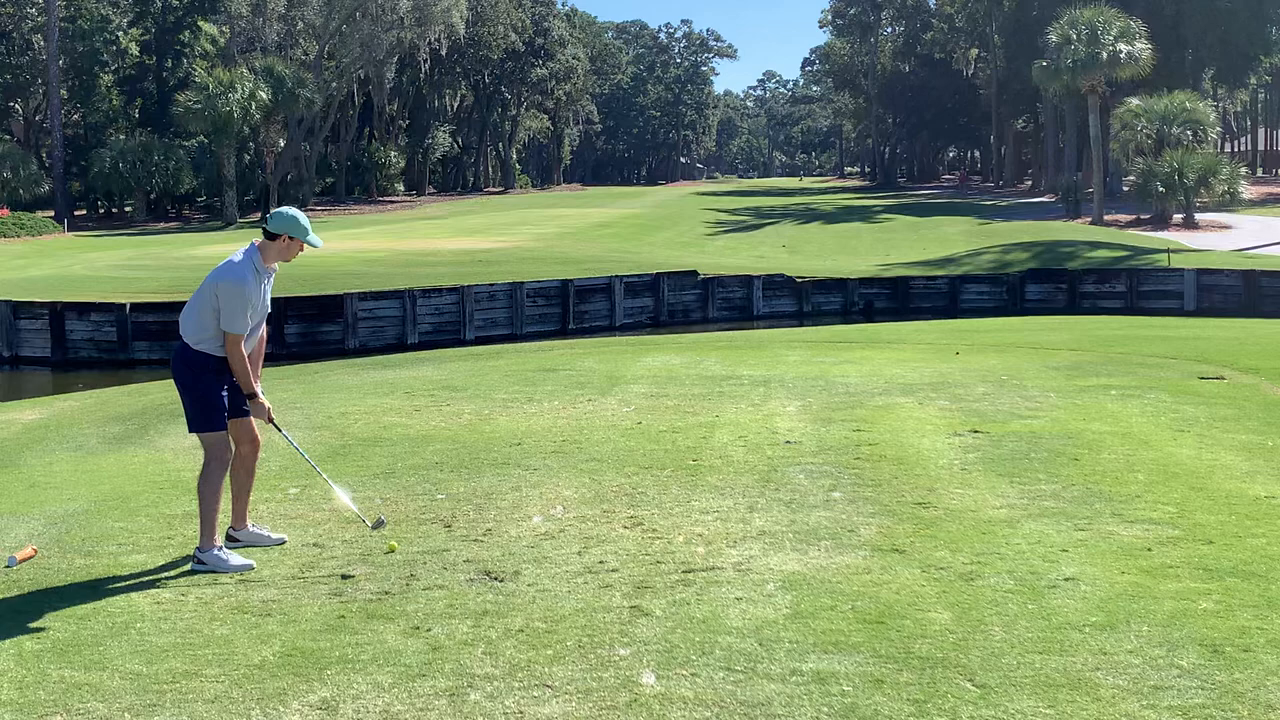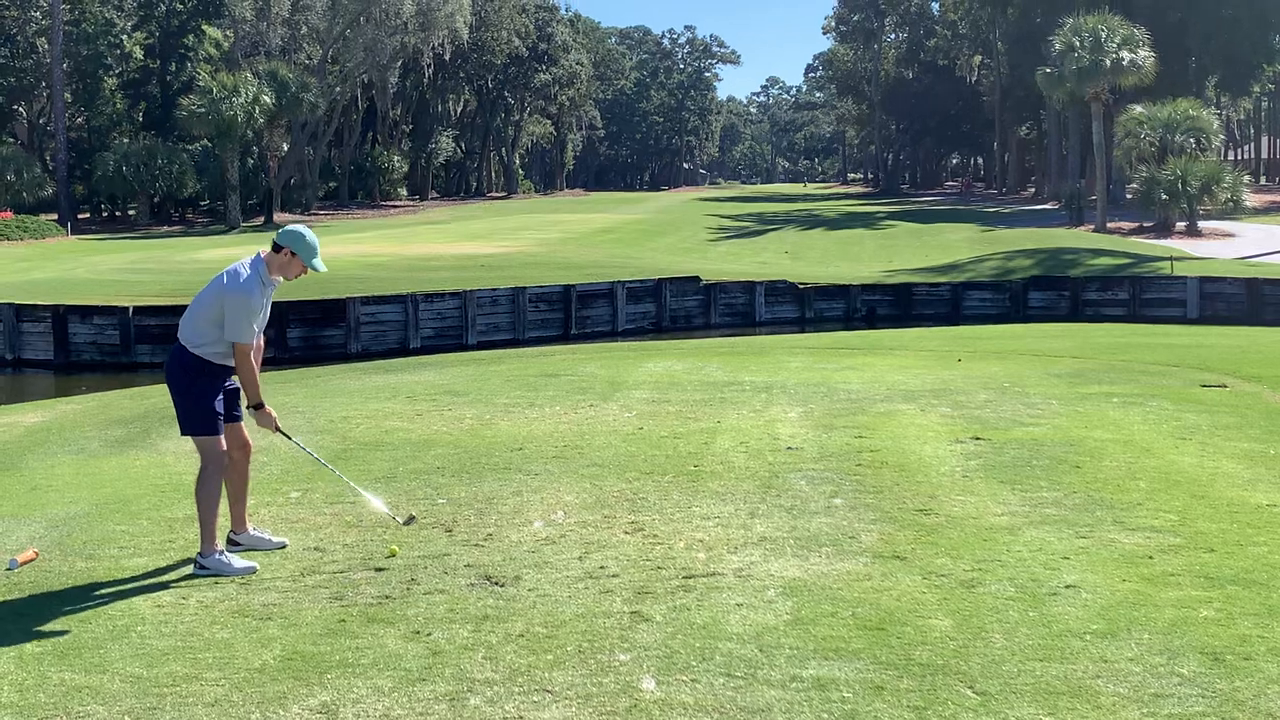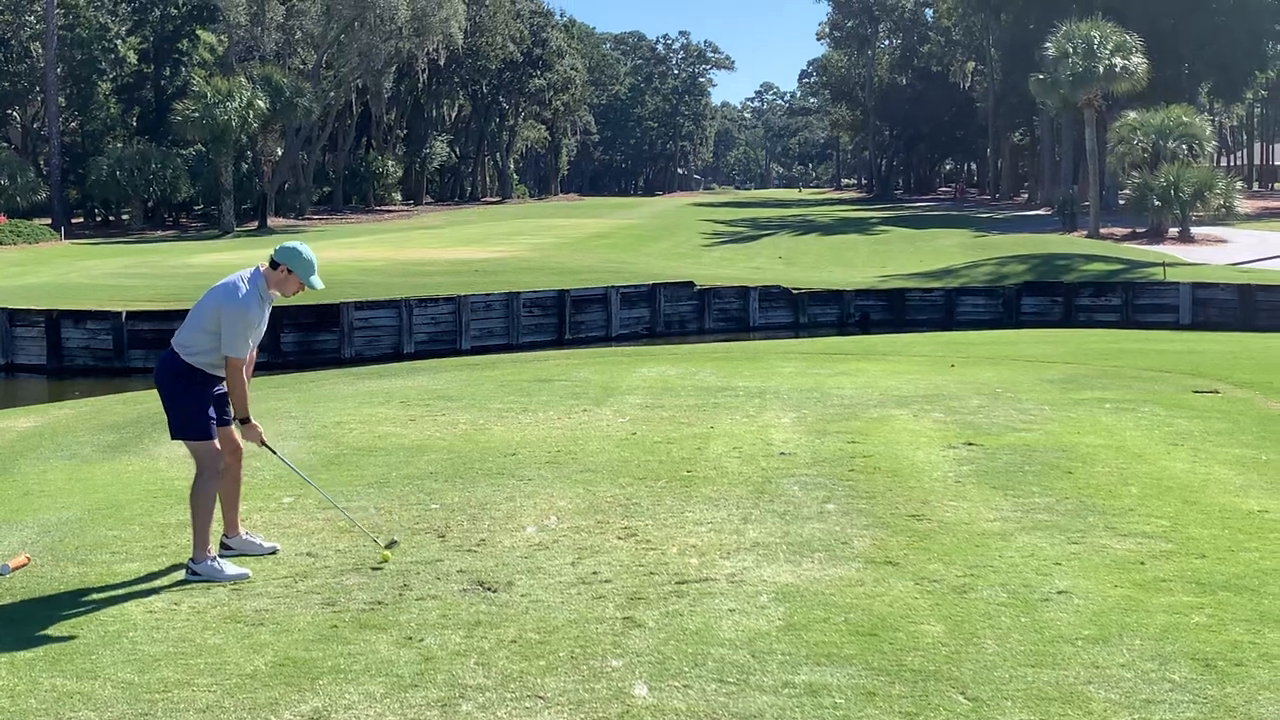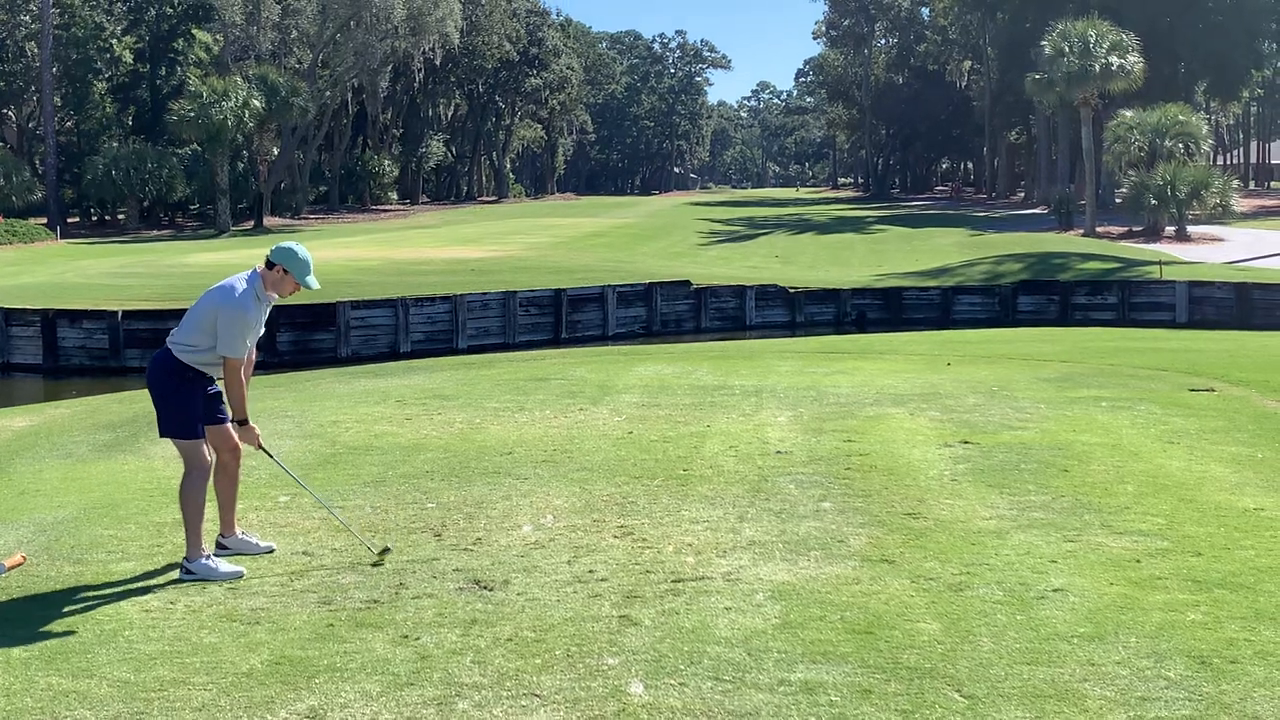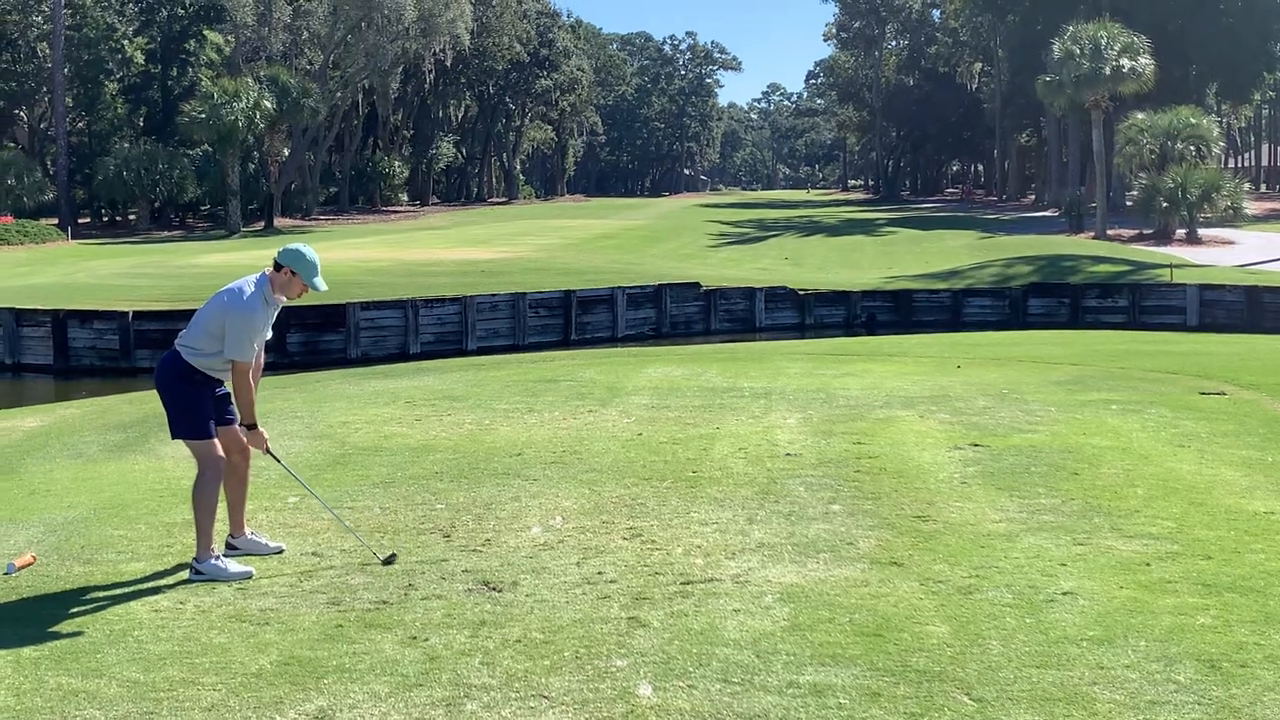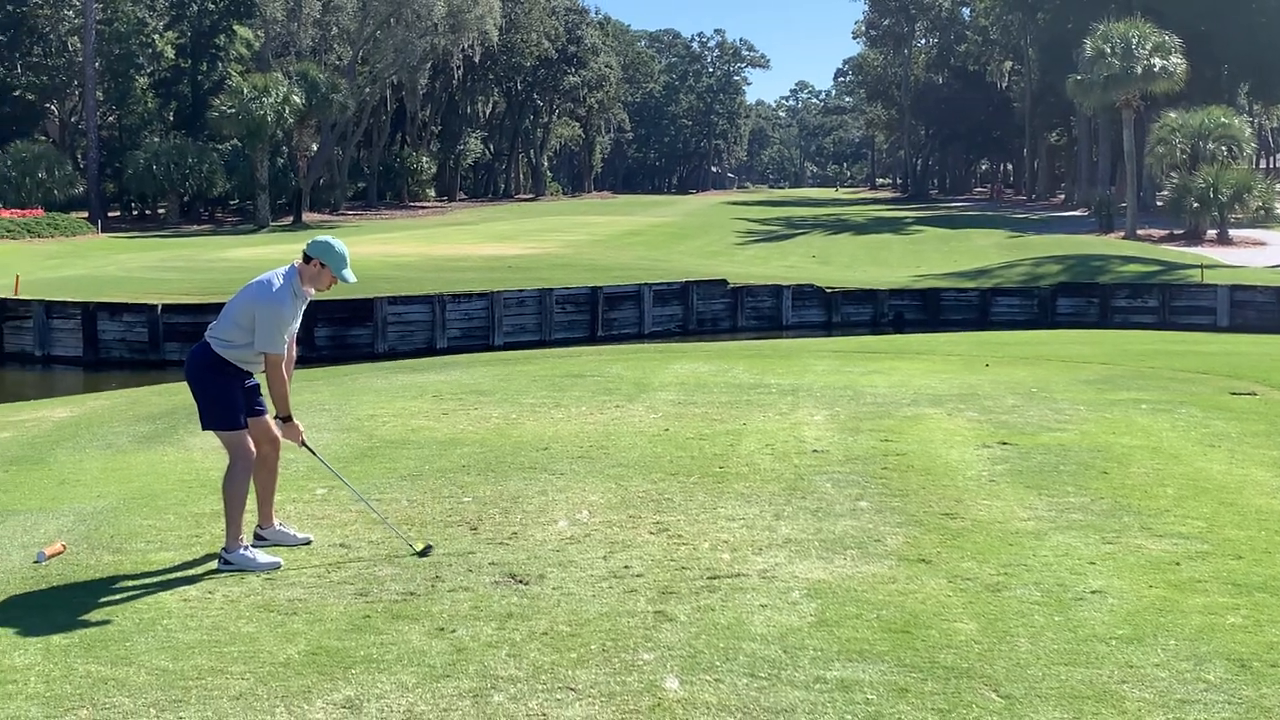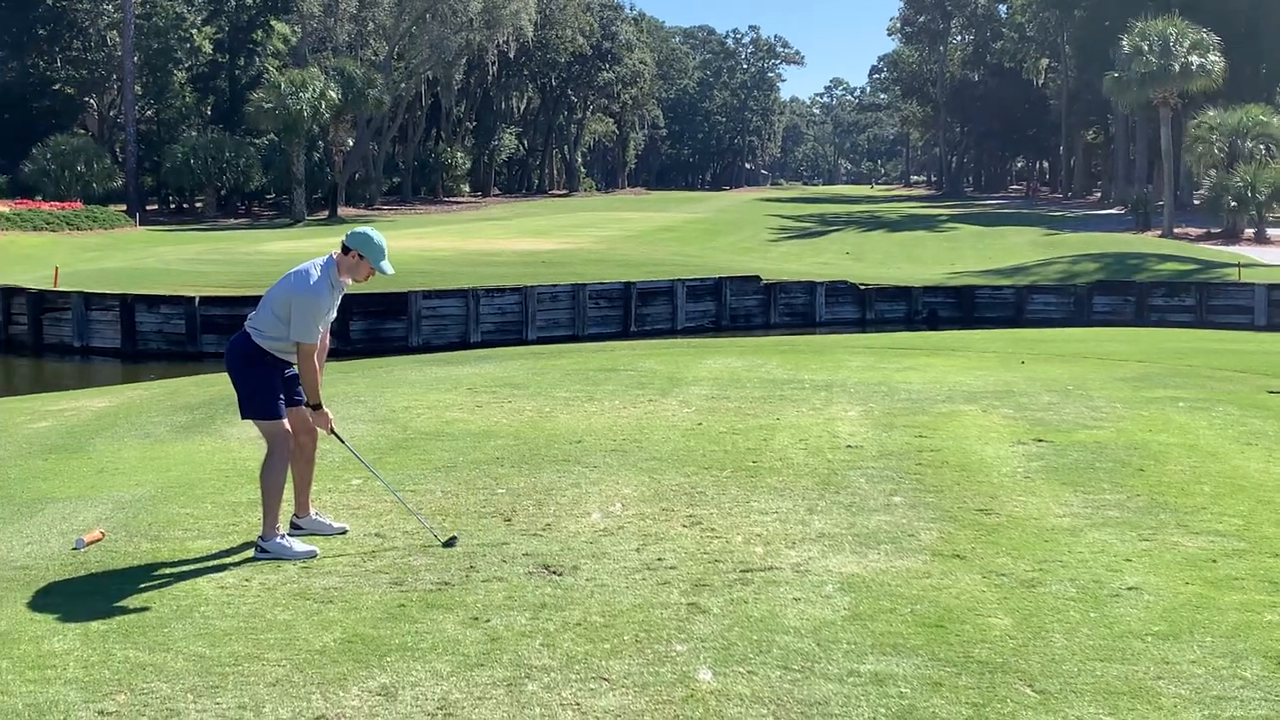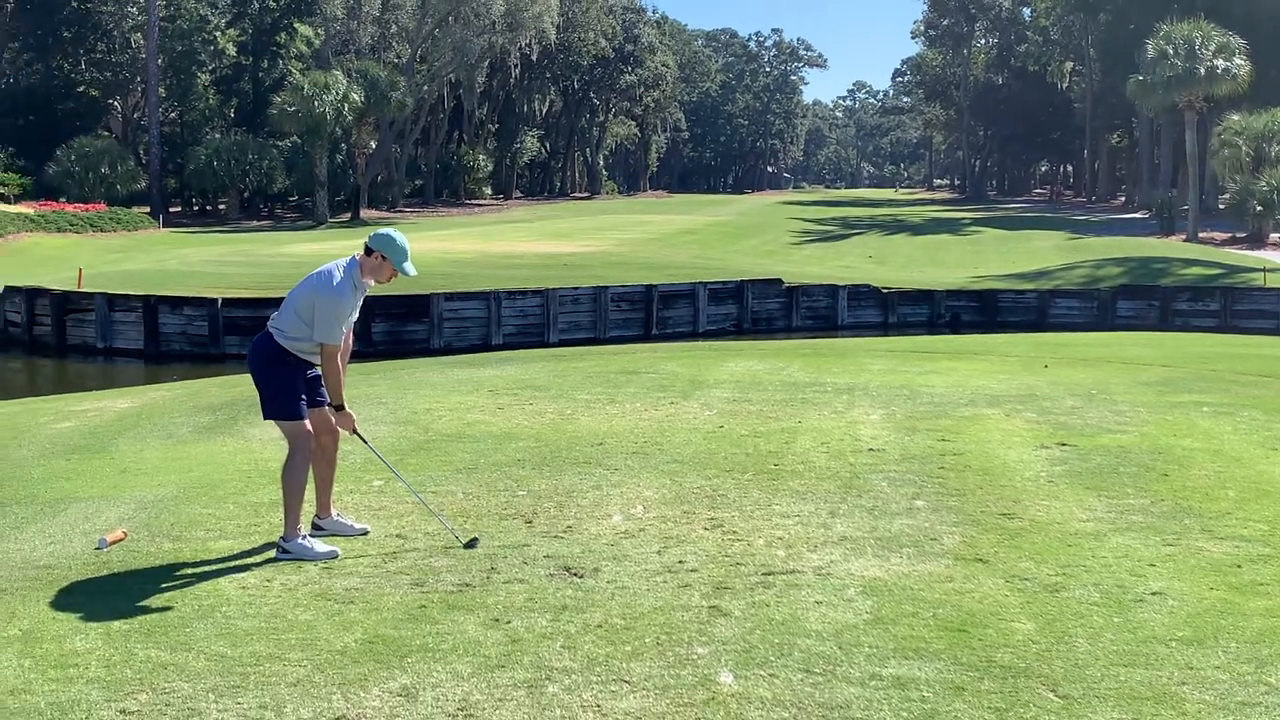
dt=0.4s
person 1, frame 1
left shoulder: (264, 268)
right shoulder: (239, 279)
left elbow: (259, 329)
right elbow: (233, 347)
left wrist: (256, 382)
right wrist: (253, 396)
left hip: (223, 364)
right hip: (199, 364)
left knee: (249, 443)
right knee: (219, 454)
left ankle: (240, 528)
right ankle: (207, 549)
person 1, frame 2
left shoulder: (264, 277)
right shoulder: (245, 288)
left elbow: (256, 340)
right elbow: (243, 356)
left wrist: (252, 395)
right wrist: (259, 406)
left hip: (215, 368)
right hip: (192, 369)
left knee: (240, 449)
right knee: (216, 458)
left ankle: (240, 531)
right ankle: (208, 554)
person 1, frame 3
left shoulder: (262, 289)
right shoulder: (242, 302)
left elbow: (249, 353)
right elbow: (235, 368)
left wrist: (240, 408)
right wrist: (245, 420)
left hip: (206, 375)
right hip: (181, 375)
left knee: (231, 452)
right knee: (211, 463)
left ankle: (233, 536)
right ankle: (200, 559)
person 1, frame 4
left shoulder: (261, 294)
right shoulder: (240, 303)
left elbow: (248, 354)
right elbow: (233, 371)
left wrist: (239, 413)
right wrist: (243, 421)
left hip: (198, 375)
right hip: (173, 374)
left knee: (230, 451)
right knee: (199, 463)
left ankle: (229, 535)
right ankle: (194, 558)
person 1, frame 5
left shoulder: (269, 297)
right shoulder: (248, 306)
left elbow: (256, 357)
right elbow: (241, 375)
left wrist: (246, 419)
right wrist: (251, 425)
left hip: (206, 376)
right hip: (181, 376)
left knee: (239, 451)
right knee: (213, 463)
left ankle: (239, 536)
right ankle: (204, 559)
person 1, frame 6
left shoulder: (299, 289)
right shoulder: (276, 299)
left elbow: (288, 349)
right elbow: (274, 367)
left wrist: (282, 412)
right wrist: (287, 418)
left hip: (236, 368)
right hip: (212, 367)
left knee: (270, 443)
right knee: (244, 454)
left ankle: (267, 526)
right ankle: (233, 549)
person 1, frame 7
left shoulder: (336, 279)
right shoulder: (313, 289)
left elbow: (322, 339)
right elbow: (307, 356)
left wrist: (315, 394)
right wrist: (316, 406)
left hip: (276, 358)
right hip: (252, 357)
left knee: (306, 433)
right knee: (282, 442)
left ankle: (303, 516)
right ankle: (269, 537)
person 1, frame 8
left shoulder: (358, 279)
right shoulder: (337, 290)
left elbow: (345, 339)
right elbow: (330, 357)
left wrist: (338, 398)
right wrist: (340, 406)
left hip: (298, 358)
right hip: (274, 358)
left knee: (328, 434)
right knee: (303, 443)
left ankle: (324, 517)
right ankle: (291, 538)
